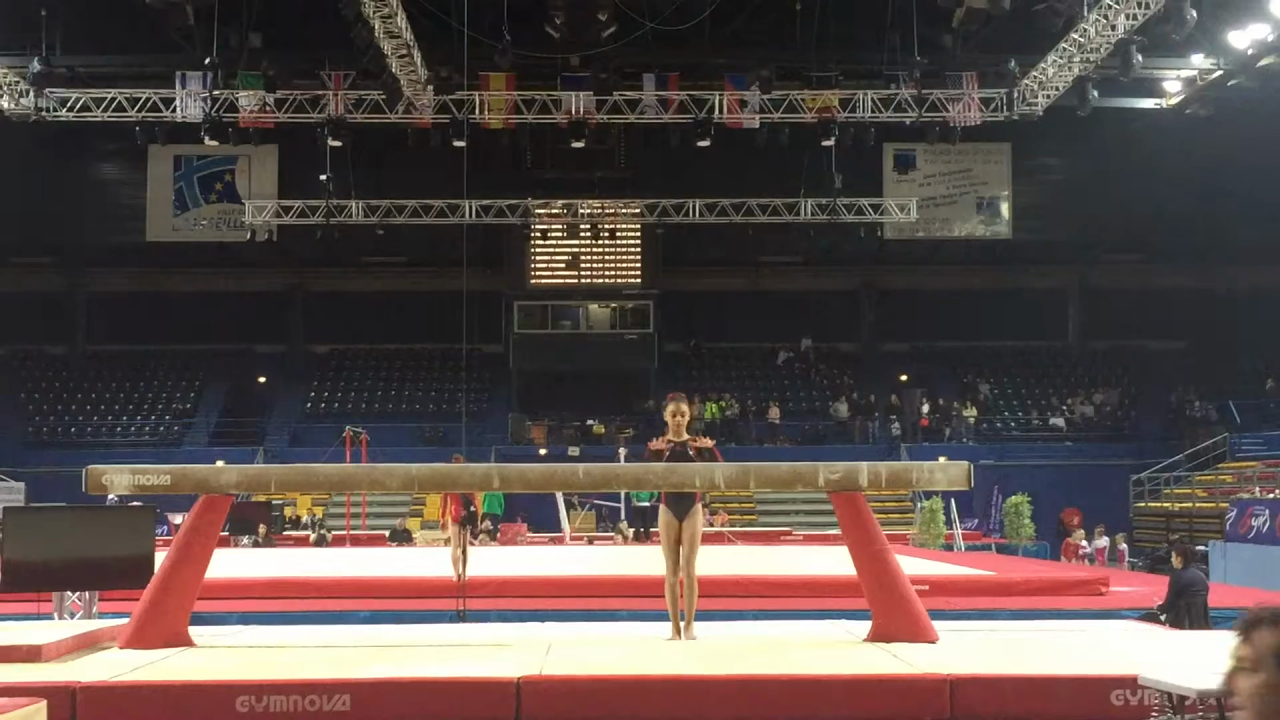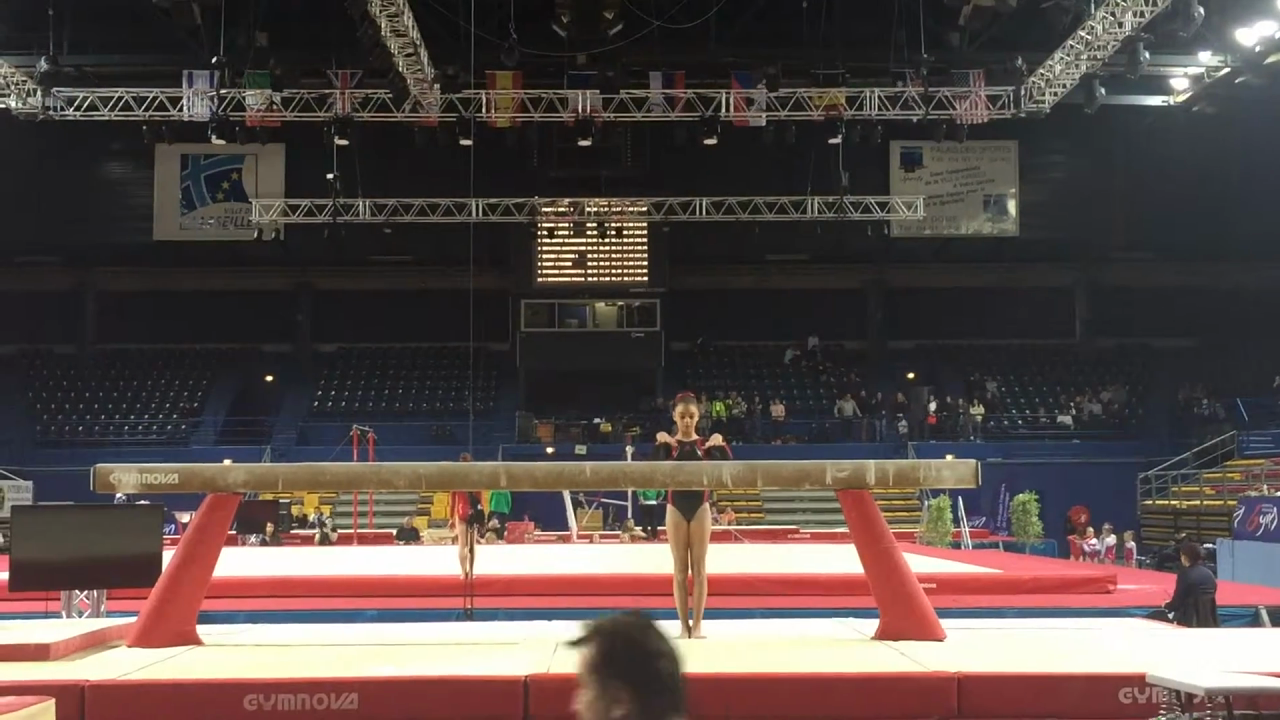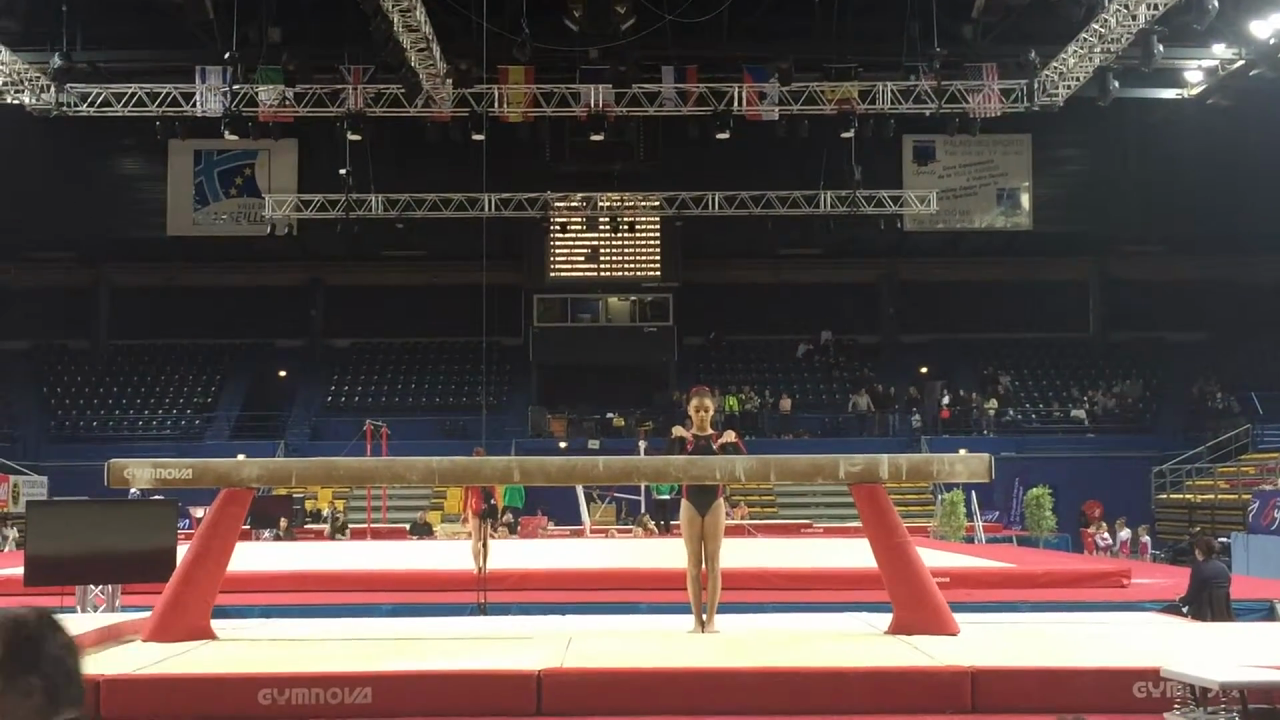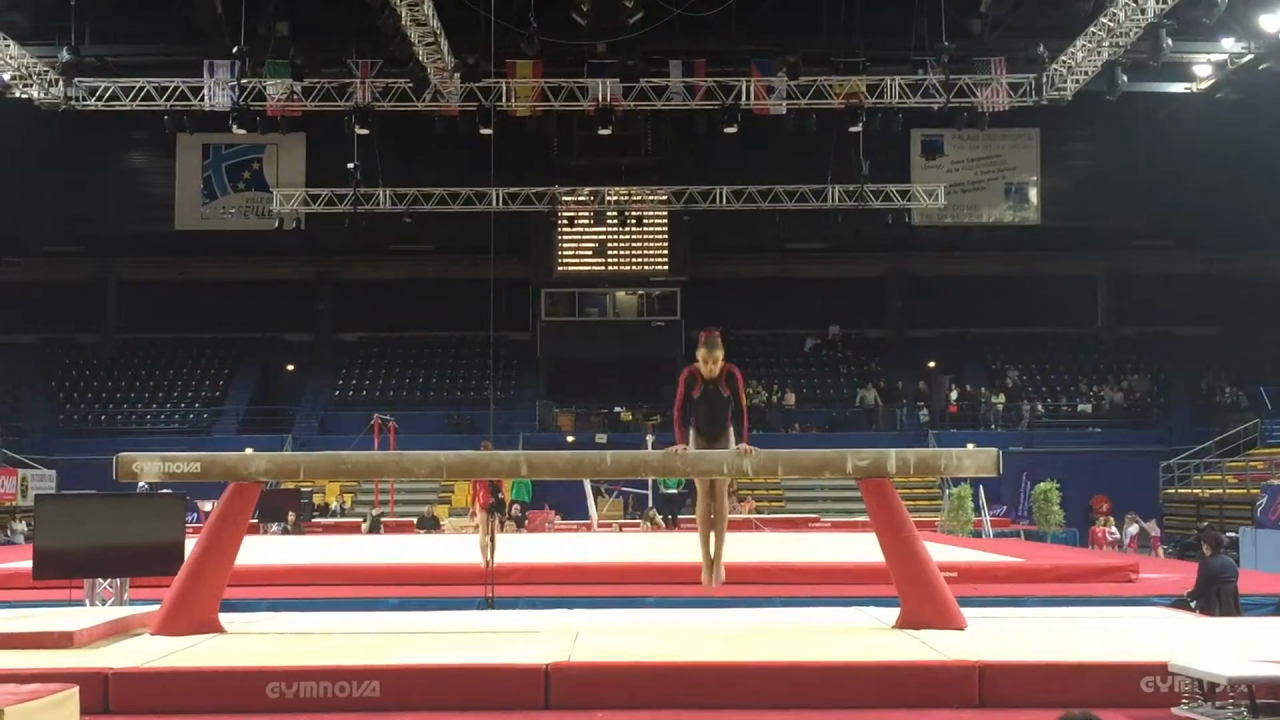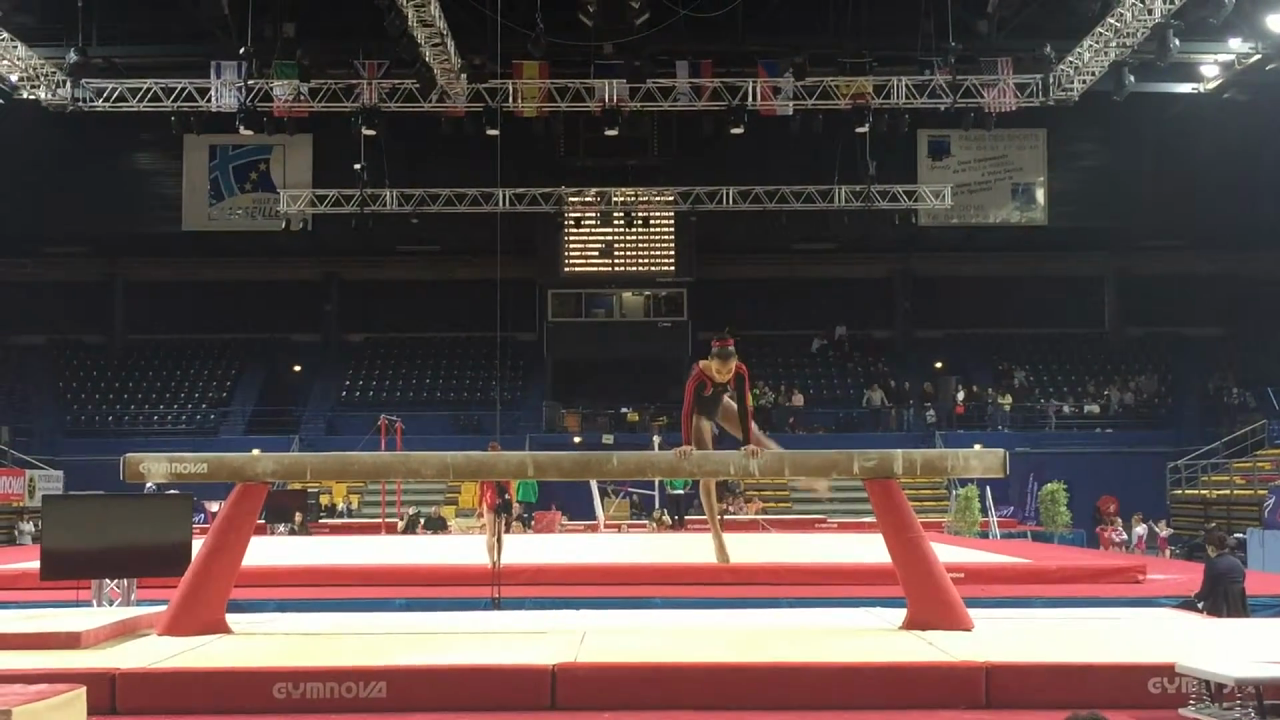
dt=1s
person 1, frame 1
left shoulder: (697, 444)
right shoulder: (659, 444)
left wrist: (709, 449)
right wrist: (654, 452)
left hip: (692, 509)
right hip: (668, 509)
left knee: (688, 568)
right knee: (672, 570)
left ankle: (688, 626)
right ankle: (675, 627)
person 1, frame 2
left shoulder: (706, 445)
right shoulder: (666, 448)
left wrist: (721, 445)
right wrist: (659, 444)
left hip: (700, 509)
right hip: (676, 509)
left knee: (698, 570)
right knee: (681, 571)
left ankle: (697, 624)
right ankle: (683, 624)
person 1, frame 3
left shoulder: (721, 439)
right shoulder: (683, 438)
left wrist: (734, 440)
right wrist: (675, 437)
left hip: (714, 503)
right hip: (690, 503)
left knee: (712, 563)
right knee: (694, 563)
left ankle: (710, 620)
right ankle: (697, 620)
person 1, frame 4
left shoulder: (732, 373)
right shoulder: (689, 374)
left elbow: (740, 410)
right elbow: (681, 410)
left wrist: (742, 441)
right wrist: (681, 440)
left hip: (724, 436)
right hip: (698, 438)
left knee: (720, 497)
right knee: (704, 498)
left ankle: (718, 559)
right ankle: (706, 559)
person 1, frame 5
left shoulder: (740, 371)
right shoulder: (698, 376)
left elbow: (744, 407)
right elbow: (688, 411)
left wrist: (749, 442)
right wrist: (686, 444)
left hip: (720, 403)
right hip: (700, 412)
left knee: (755, 436)
right ankle: (717, 535)
